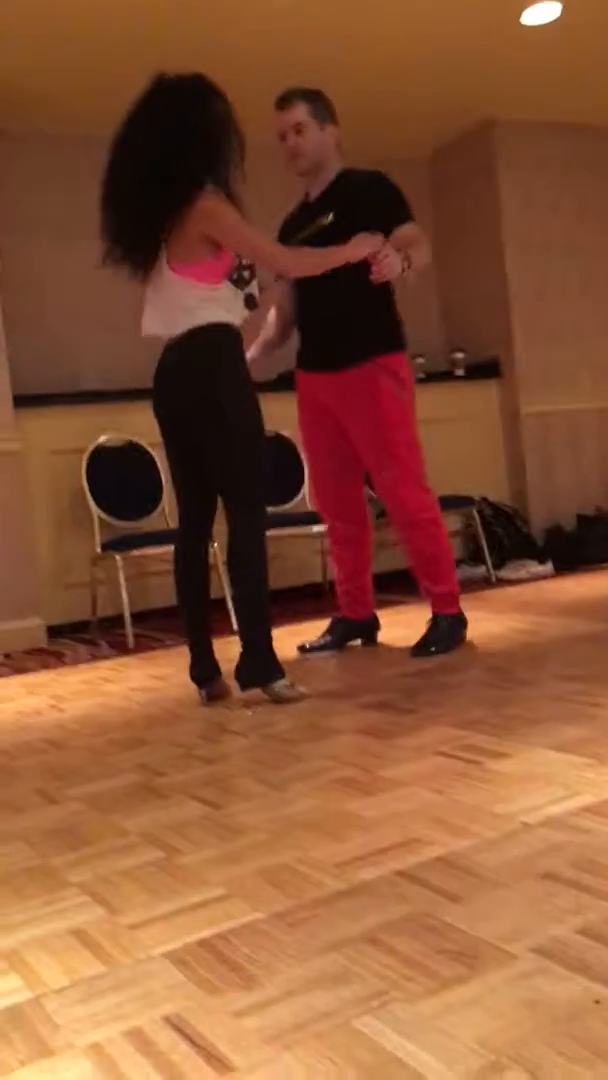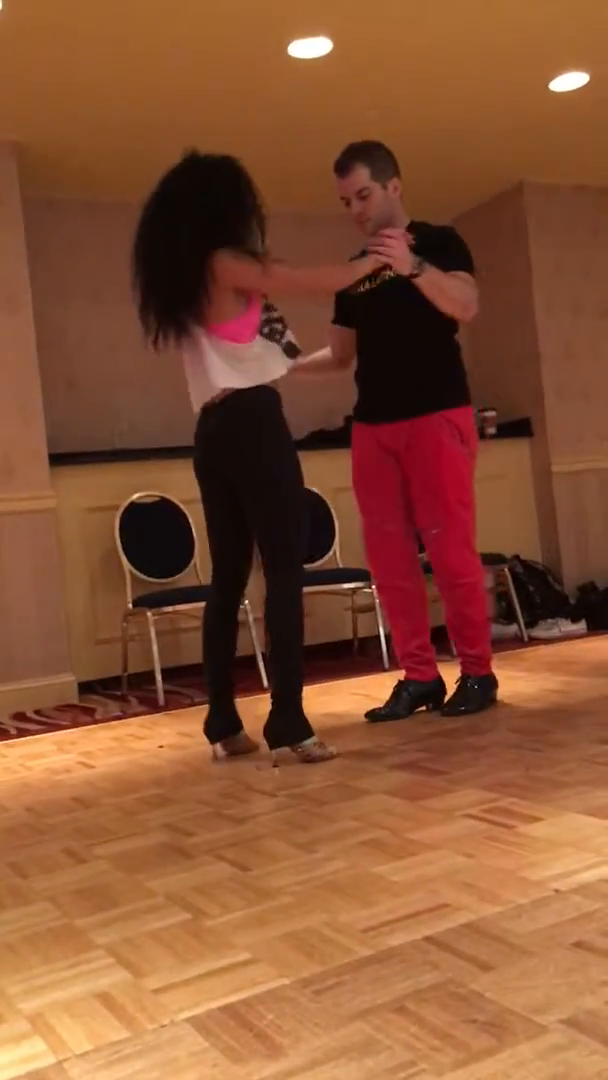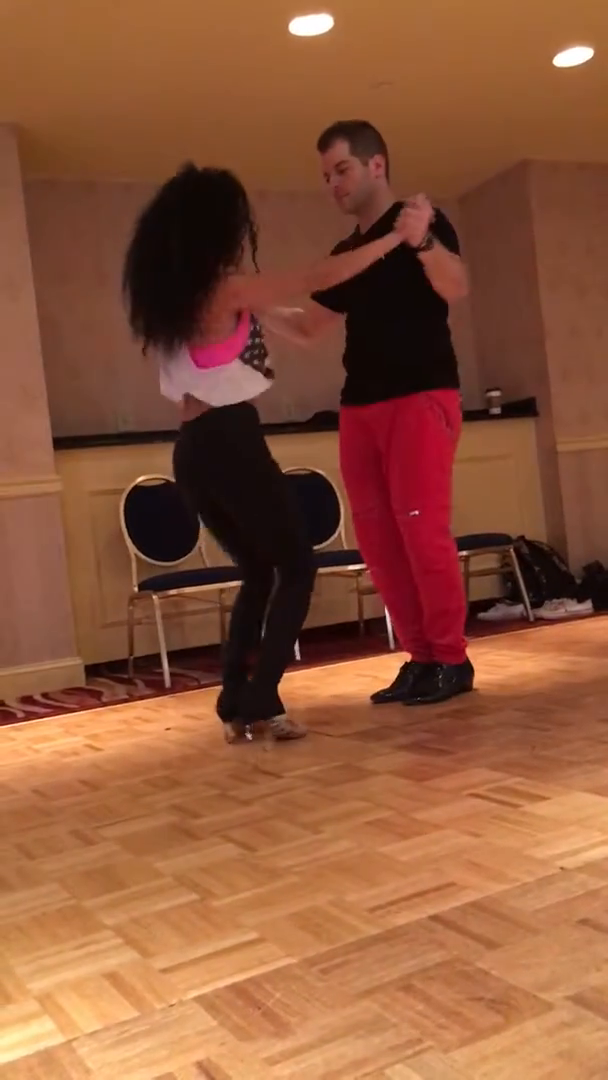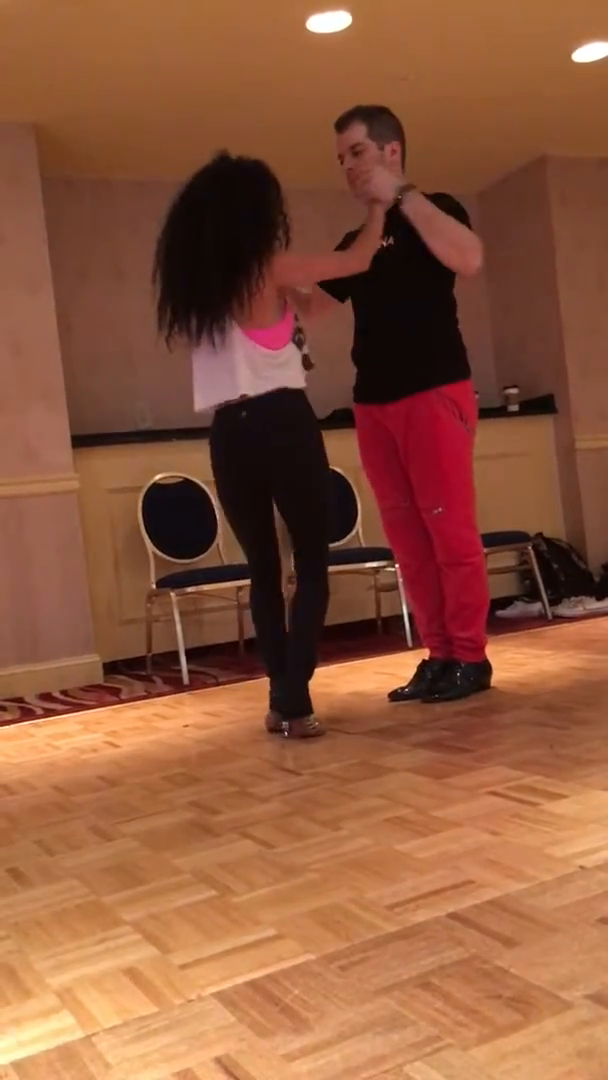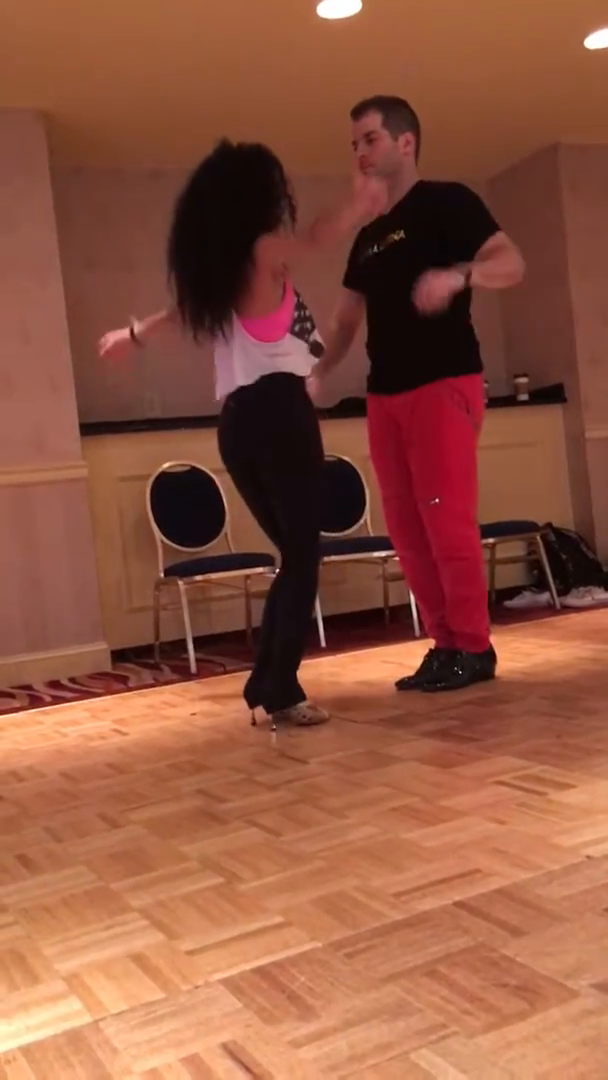
dt=1s
person 1, frame 1
left shoulder: (151, 212)
right shoulder: (203, 203)
right elbow: (286, 263)
right wrist: (353, 250)
left hip: (172, 372)
right hip: (211, 364)
left knee: (193, 520)
right knee: (245, 511)
left ankle: (203, 667)
right ankle: (258, 662)
person 1, frame 2
left shoulder: (184, 278)
right shoulder: (226, 263)
right elbow: (319, 281)
right wrist: (380, 256)
left hip: (214, 433)
right hip: (253, 425)
left knee: (228, 578)
right knee: (284, 571)
left ankle: (222, 721)
right ankle: (288, 721)
person 1, frame 3
left shoulder: (178, 291)
right shoulder: (226, 285)
right elbow: (322, 277)
right wrist: (398, 236)
left hip: (194, 450)
right hip: (228, 444)
left knee: (258, 571)
right knee: (297, 566)
left ankle: (237, 699)
right ankle: (261, 699)
person 1, frame 4
left shoulder: (197, 280)
right shoulder: (271, 267)
right elbow: (358, 260)
right wrist: (377, 209)
left hip: (228, 433)
right hip: (283, 422)
left knee: (263, 569)
right knee: (311, 563)
left ankle: (281, 696)
right ankle: (293, 700)
person 1, frame 5
left shoulder: (213, 267)
right shoulder: (262, 252)
left elbow: (179, 306)
right elbow: (319, 237)
left wrist: (133, 332)
left hip: (237, 423)
right hip: (279, 410)
left knee: (294, 553)
right knee: (303, 554)
left ankle: (265, 682)
right ankle: (279, 689)
person 2, frame 1
left shoulder: (369, 189)
right shoulder: (292, 225)
left elbow: (418, 248)
left wrist: (399, 260)
right wrist: (253, 353)
left hip: (373, 364)
right hip: (315, 374)
left knee: (402, 488)
right knee: (336, 499)
left ankle: (447, 612)
right ankle: (355, 614)
person 2, frame 2
left shoulder: (439, 242)
right shoulder: (353, 275)
left elbow: (465, 305)
right elbow: (341, 351)
left wrist: (413, 267)
left hip: (437, 415)
right hip: (372, 424)
left knee: (449, 545)
right knee: (388, 553)
left ankle: (478, 673)
right ankle: (420, 676)
person 2, frame 3
left shoulder: (421, 221)
right shoulder: (344, 252)
left elbow: (456, 287)
right elbow: (311, 324)
left wrist: (424, 242)
left hip: (422, 396)
right hip: (360, 406)
left knee: (421, 528)
right knee: (376, 534)
left ankle: (450, 660)
right ankle: (418, 656)
person 2, frame 4
left shoulder: (432, 210)
right shoulder: (355, 236)
left elbow: (468, 259)
right elbow: (312, 302)
left wrist: (400, 196)
left hip: (435, 390)
right hip: (375, 401)
left knee: (449, 526)
right knee: (405, 533)
left ankle: (469, 658)
right ankle: (439, 654)
person 2, frame 5
left shoulder: (447, 201)
right shoulder: (365, 237)
left elbow: (511, 264)
right elbow: (348, 316)
left wrist: (458, 276)
right wrist: (317, 370)
left hip: (444, 384)
right hip: (383, 393)
left knee: (446, 517)
right knee: (405, 524)
left ankle: (474, 647)
right ankle: (445, 645)
